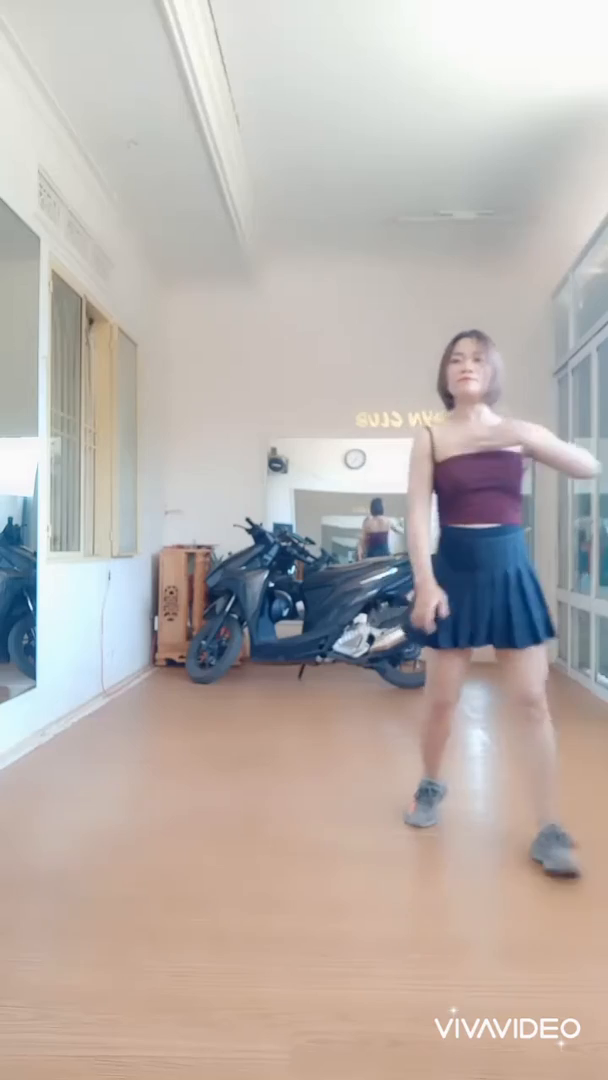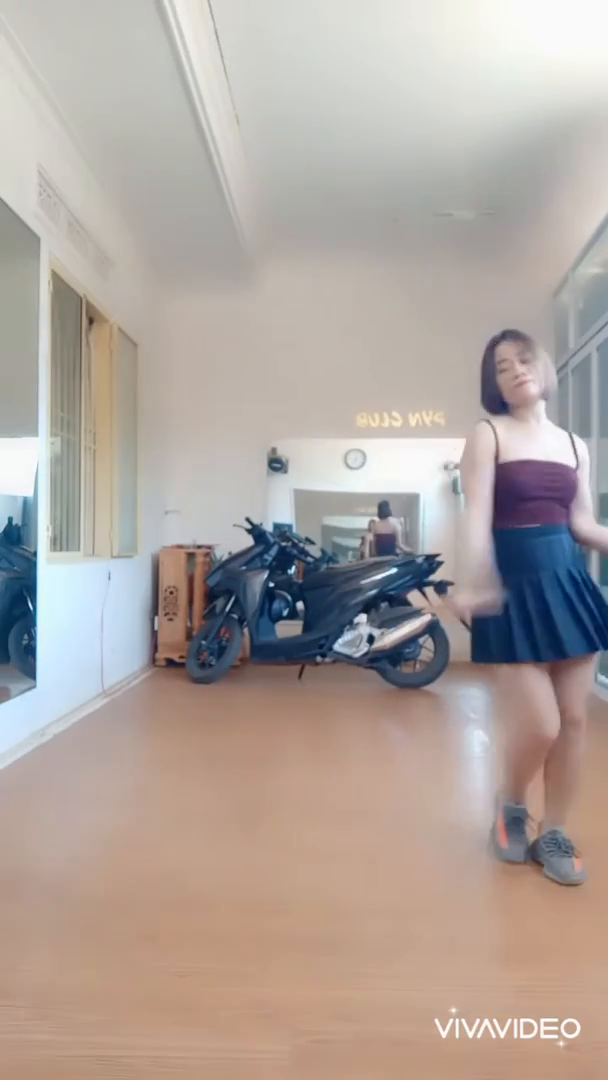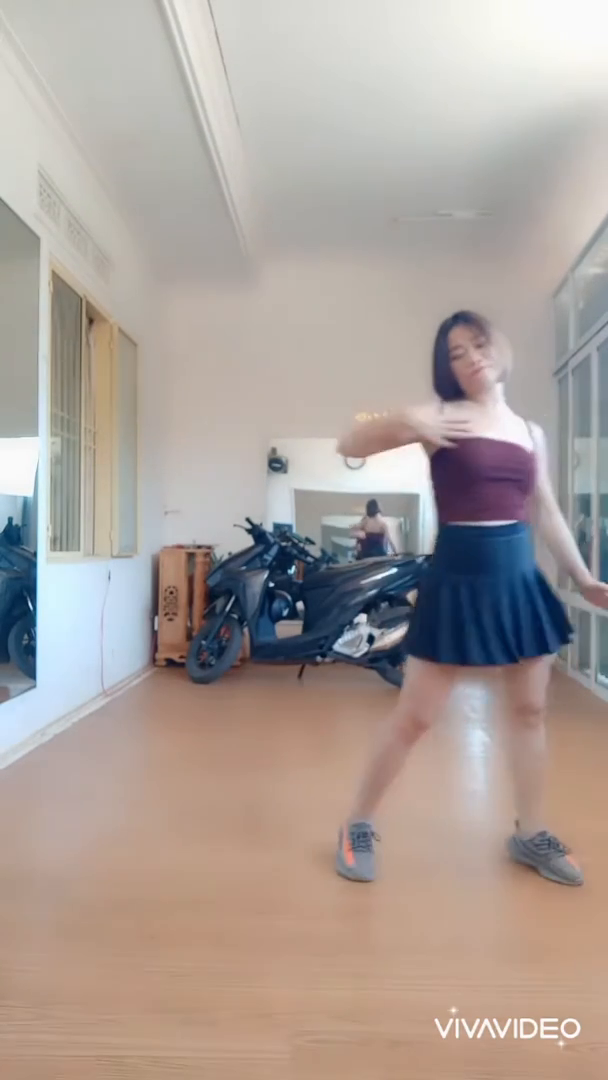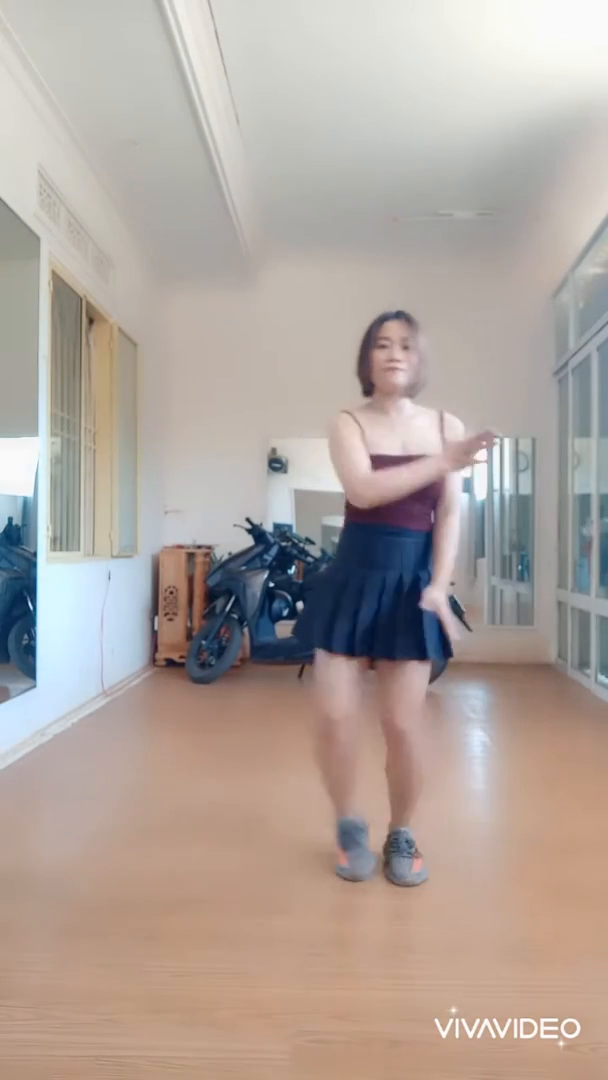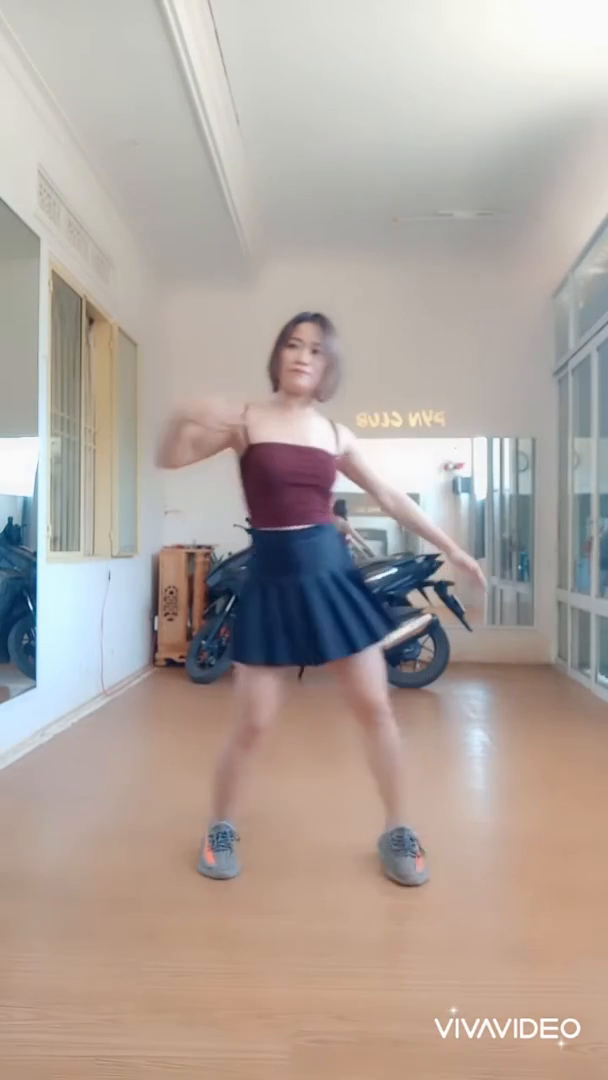
dt=0.5s
person 1, frame 1
left shoulder: (520, 430)
right shoulder: (430, 439)
left elbow: (587, 467)
right elbow: (418, 514)
left wrist: (521, 439)
right wrist: (426, 582)
left hip: (510, 572)
right hip: (455, 575)
left knee: (533, 703)
right knee: (440, 699)
left ankle: (548, 830)
right ankle: (430, 785)
person 1, frame 2
right shoulder: (488, 435)
right elbow: (476, 514)
right wrist: (473, 580)
right hip: (512, 587)
right knee: (539, 727)
left ankle: (553, 834)
right ankle: (511, 806)
person 1, frame 3
left shoulder: (530, 434)
right shoulder: (438, 415)
left elbow: (546, 514)
right elbow: (349, 447)
right wrist: (419, 428)
left hip: (515, 580)
right hip: (454, 578)
left knee: (529, 714)
right knee: (413, 719)
left ankle: (529, 834)
right ankle: (356, 828)
person 1, frame 4
left shoulder: (445, 426)
right shoulder: (348, 423)
left elbow: (448, 514)
right elbow: (363, 492)
left wrist: (439, 585)
right wrist: (444, 463)
left hip: (412, 582)
right hip: (353, 578)
left knee: (402, 727)
right knee: (333, 716)
left ankle: (401, 835)
right ankle: (348, 825)
person 1, frame 5
left shoulder: (336, 434)
right shoulder: (244, 417)
left elbow: (388, 496)
right elbow: (171, 457)
left wrist: (450, 547)
right wrist: (183, 420)
left hip: (330, 576)
right hip: (270, 582)
left knee: (375, 707)
right knee: (251, 724)
left ankle: (397, 830)
right ankle: (219, 828)
